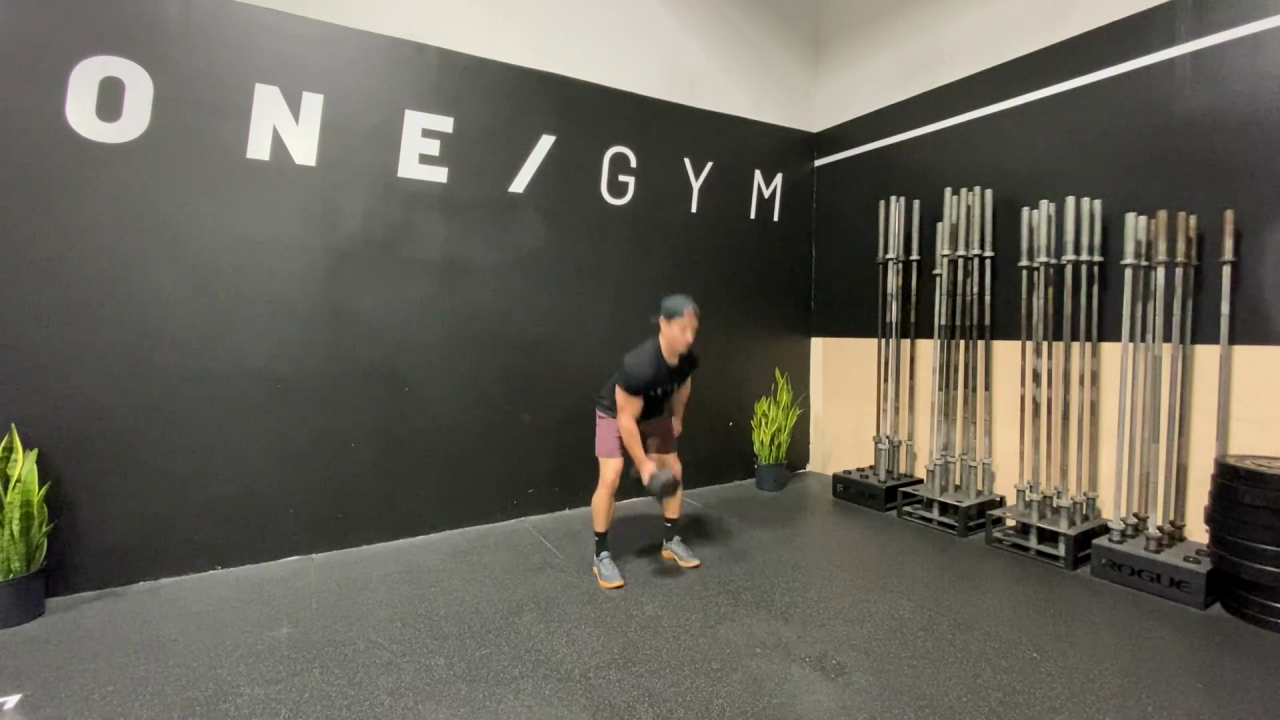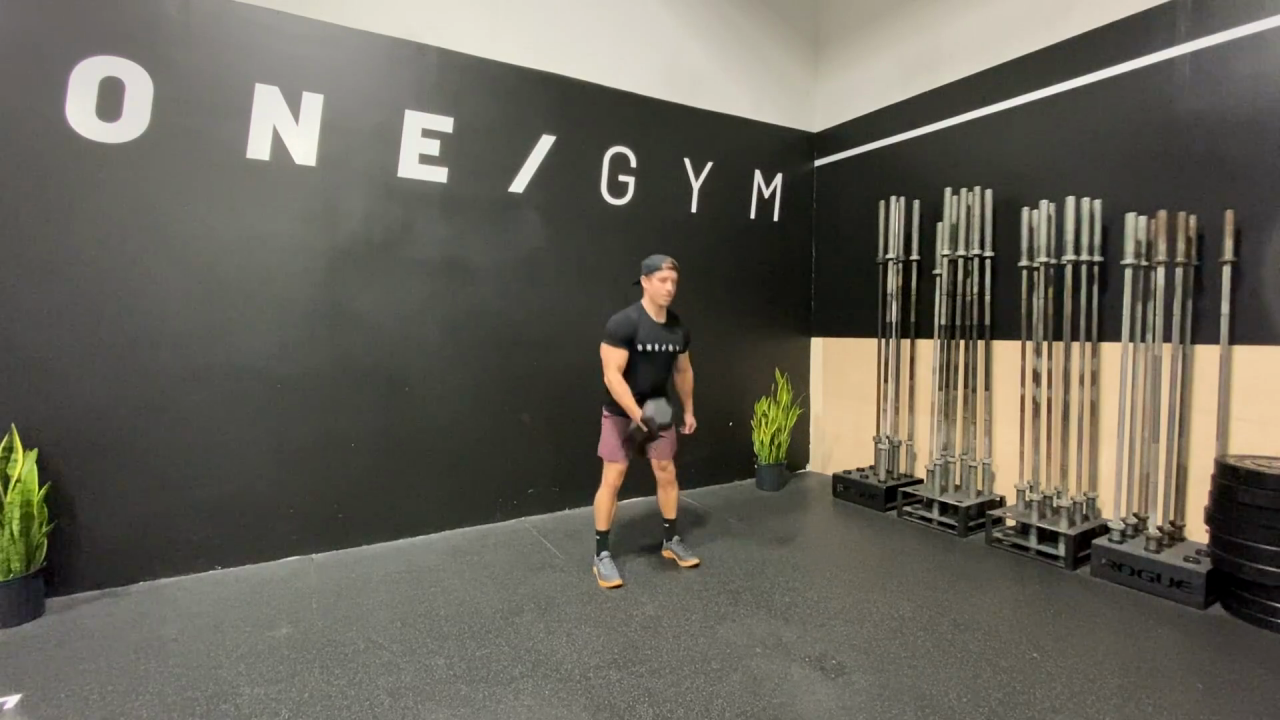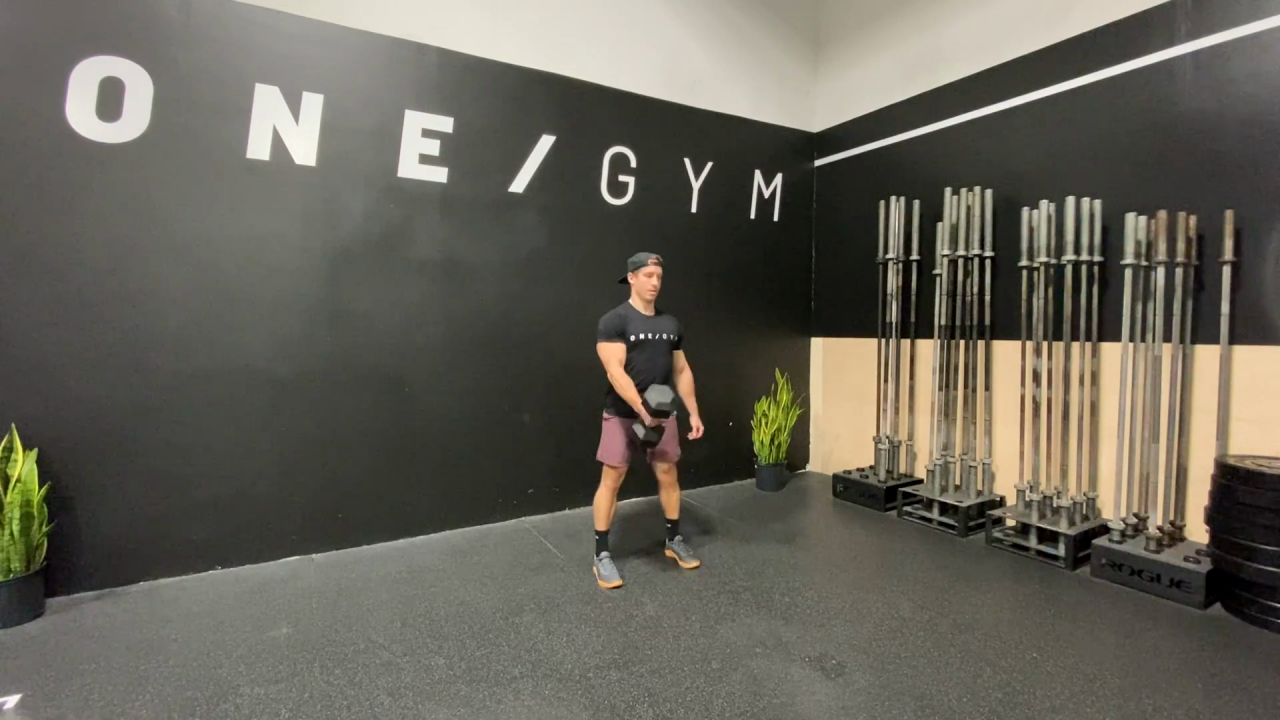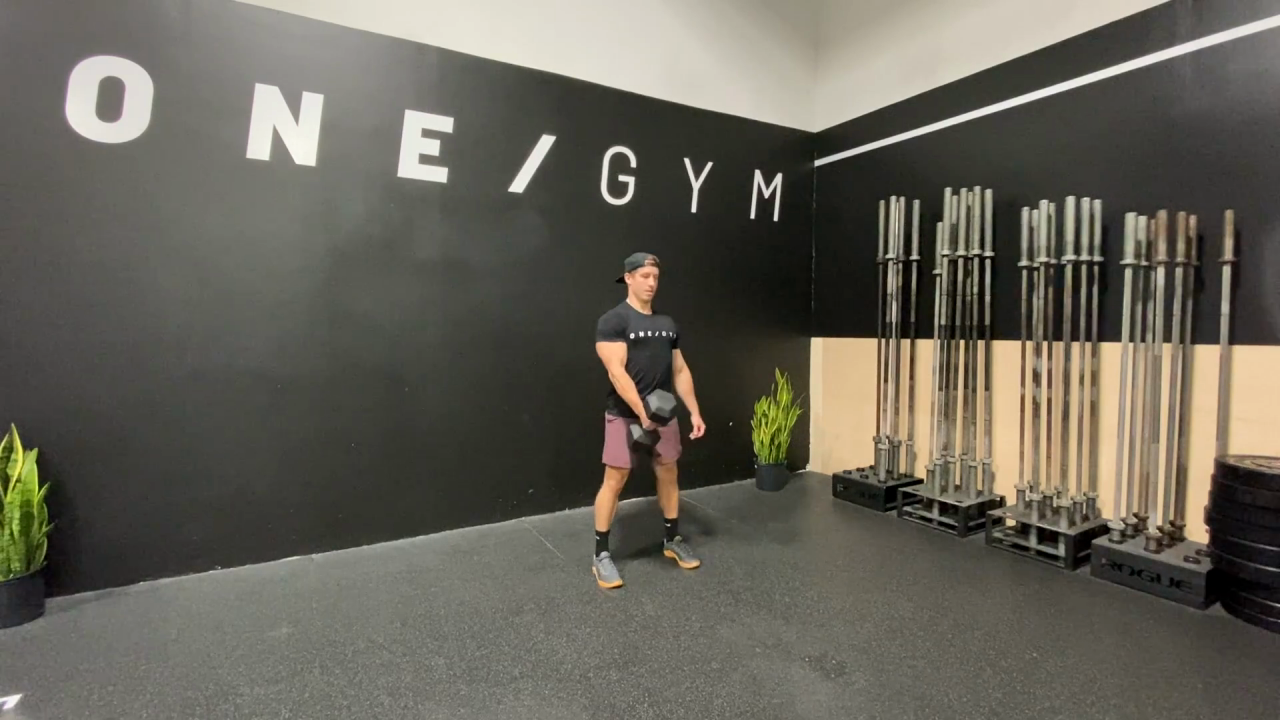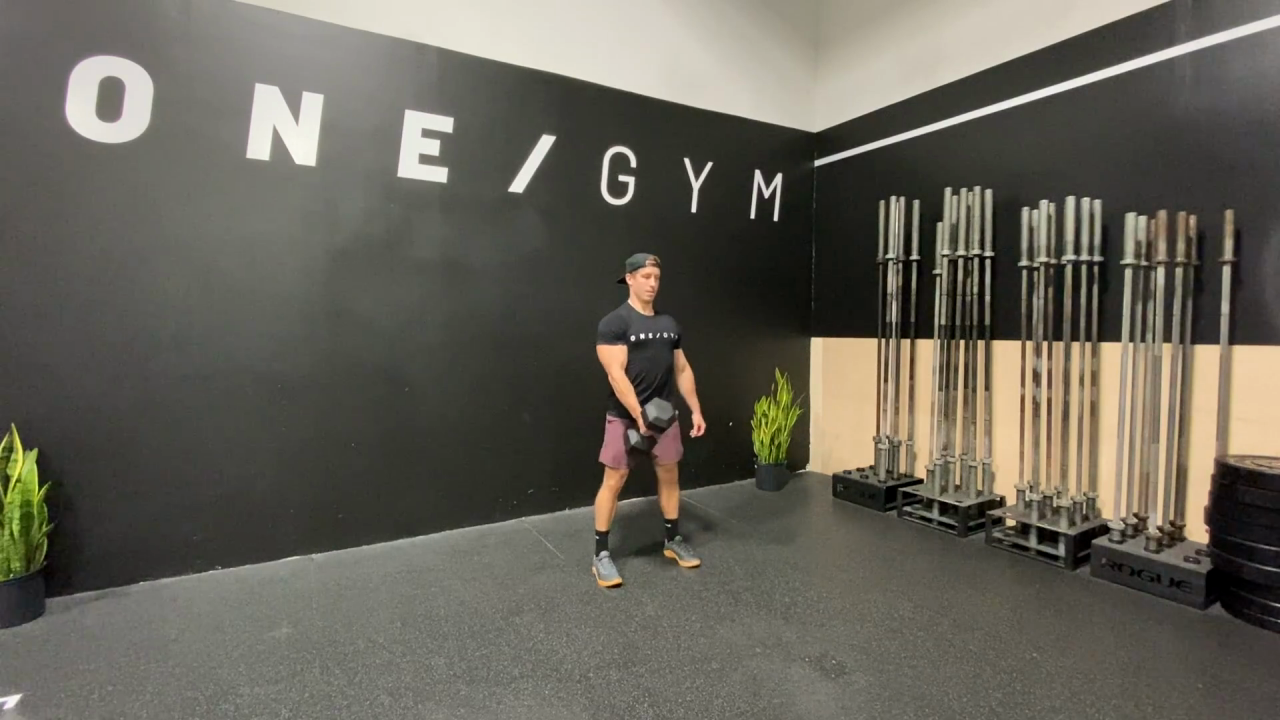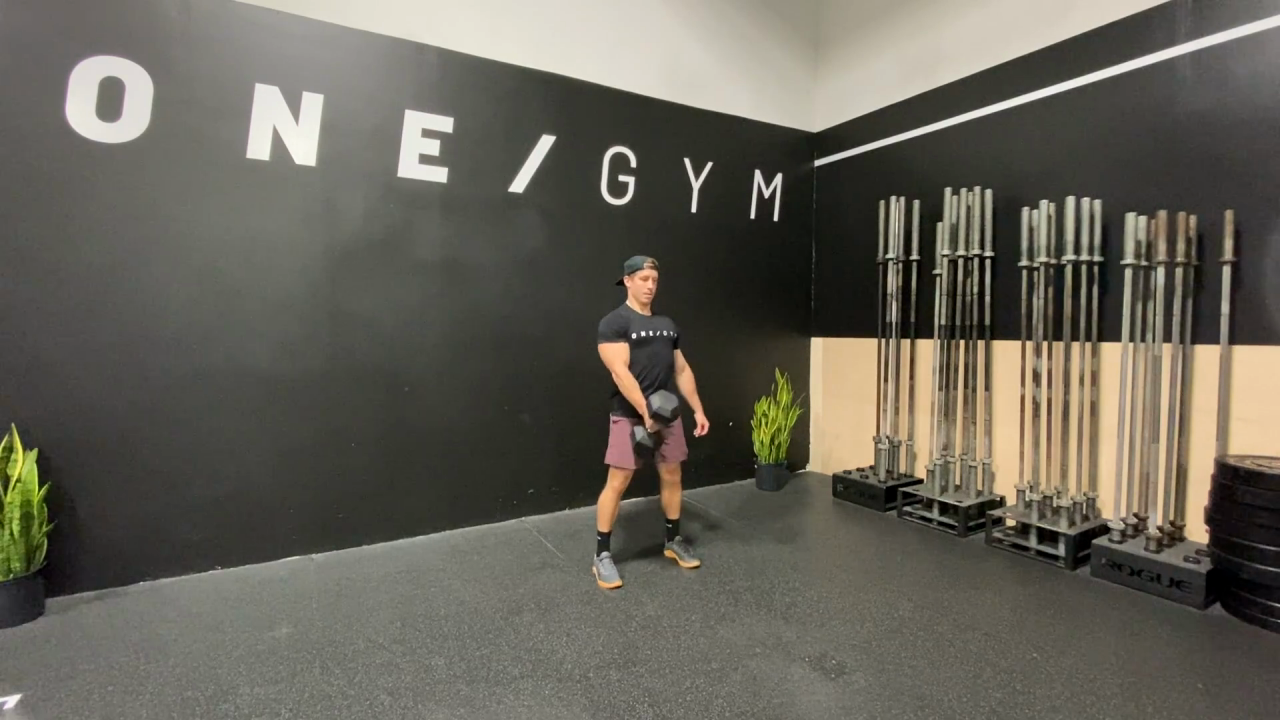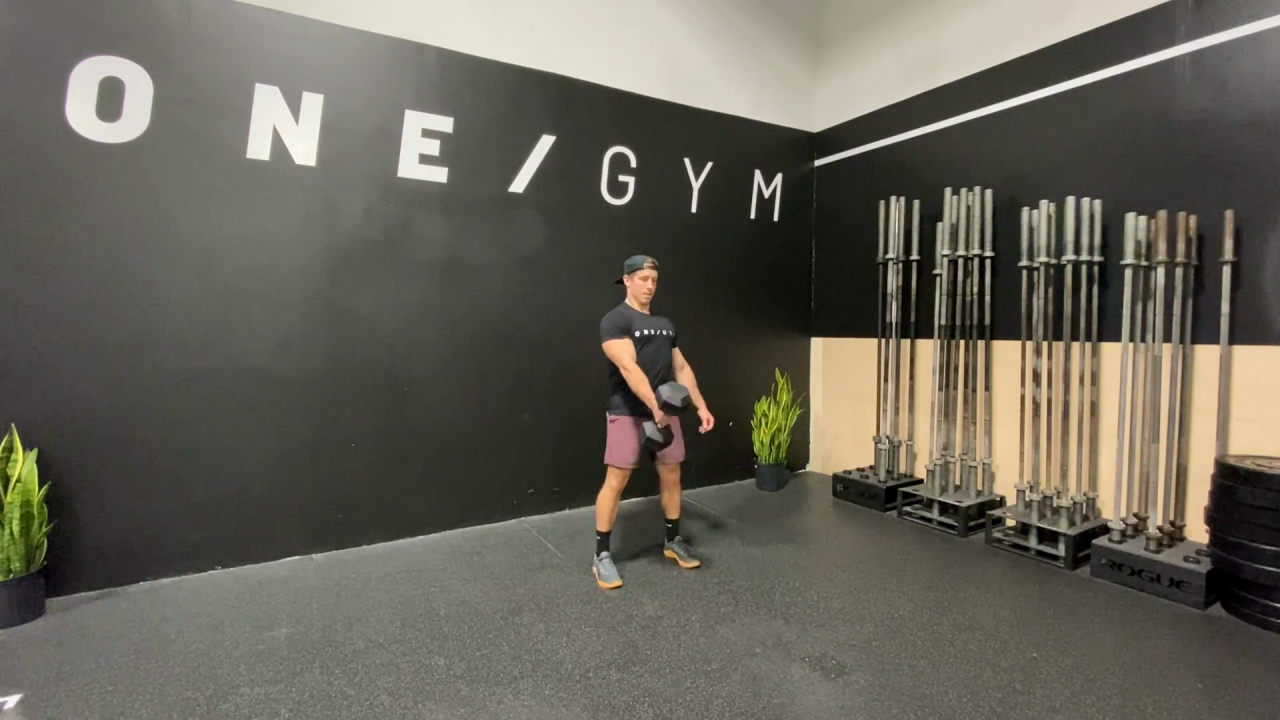
dt=0.2s
person 1, frame 1
left shoulder: (687, 358)
right shoulder: (639, 365)
right elbow: (627, 420)
left wrist: (677, 418)
right wrist: (644, 465)
left hip: (654, 414)
right hip: (615, 414)
left knee: (674, 471)
right knee: (610, 480)
left ankle: (671, 540)
right ankle: (601, 554)
person 1, frame 2
left shoulder: (679, 328)
right shoulder: (624, 322)
left elbow: (683, 371)
right elbow: (612, 375)
left wrist: (688, 410)
right wrist: (637, 415)
right hip: (619, 411)
left knee: (667, 474)
right knee: (612, 479)
left ankle: (671, 540)
right ankle: (602, 554)
person 1, frame 3
left shoulder: (671, 323)
right shoulder: (614, 321)
left elbow: (682, 371)
right elbow: (615, 371)
left wrist: (694, 413)
right wrist: (642, 409)
left hip: (663, 413)
right hip: (622, 415)
left knee: (669, 476)
right knee: (611, 481)
left ankle: (673, 540)
right ankle: (601, 554)
person 1, frame 4
left shoulder: (667, 323)
right shoulder: (613, 321)
left elbow: (680, 371)
right elbow: (616, 372)
left wrist: (695, 412)
right wrist: (642, 412)
right hip: (625, 416)
left knee: (669, 476)
right knee: (615, 481)
left ankle: (672, 541)
right ankle: (601, 554)
person 1, frame 5
left shoulder: (669, 323)
right shoulder: (614, 323)
left elbow: (682, 370)
right elbow: (616, 375)
left wrist: (696, 410)
right wrist: (640, 417)
right hip: (625, 416)
left knee: (669, 476)
right knee: (614, 482)
left ankle: (672, 540)
right ankle: (601, 554)
person 1, frame 6
left shoulder: (667, 324)
right shoulder: (614, 323)
left elbow: (682, 370)
right elbow: (620, 371)
left wrist: (698, 410)
right wrist: (645, 412)
right hip: (630, 416)
left knee: (672, 476)
right knee: (618, 482)
left ankle: (673, 540)
right ankle: (602, 555)
person 1, frame 7
left shoulder: (664, 324)
right shoulder: (616, 320)
left elbow: (681, 368)
right elbow: (628, 367)
left wrist: (701, 406)
right wrist: (654, 406)
left hip: (665, 412)
right hip: (627, 414)
left knee: (671, 476)
right knee: (616, 481)
left ankle: (673, 540)
right ankle: (602, 555)
